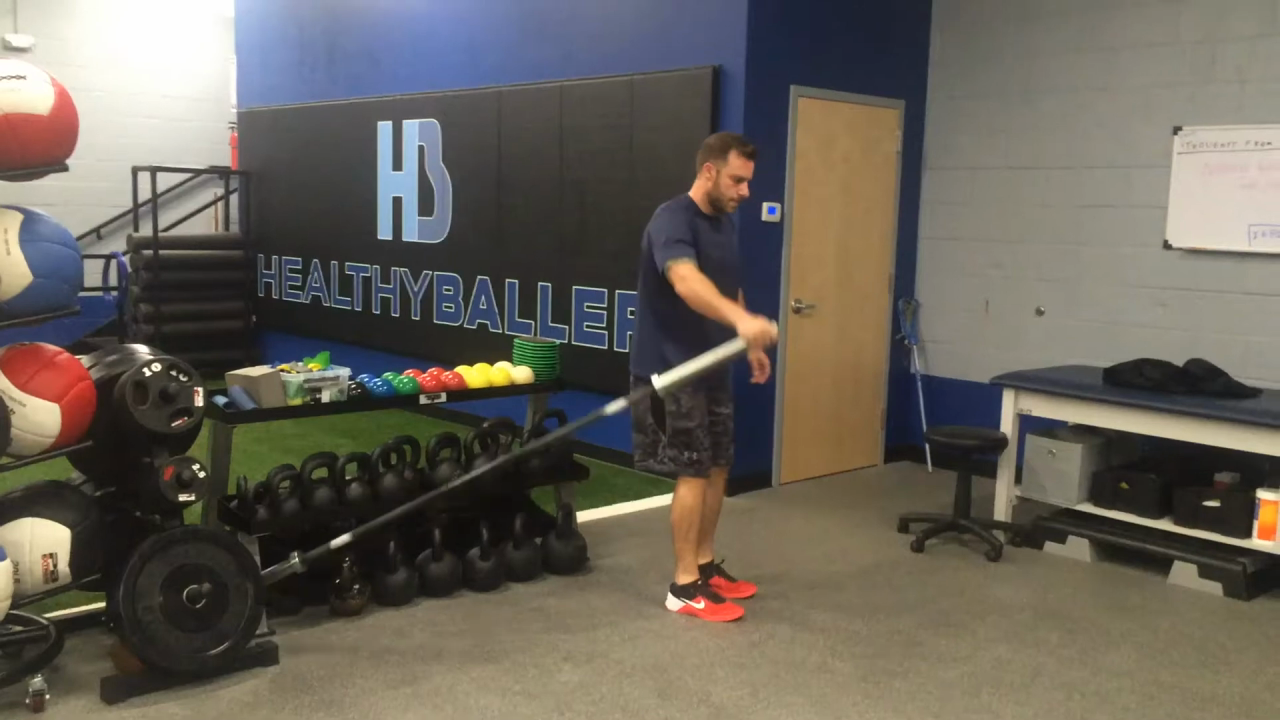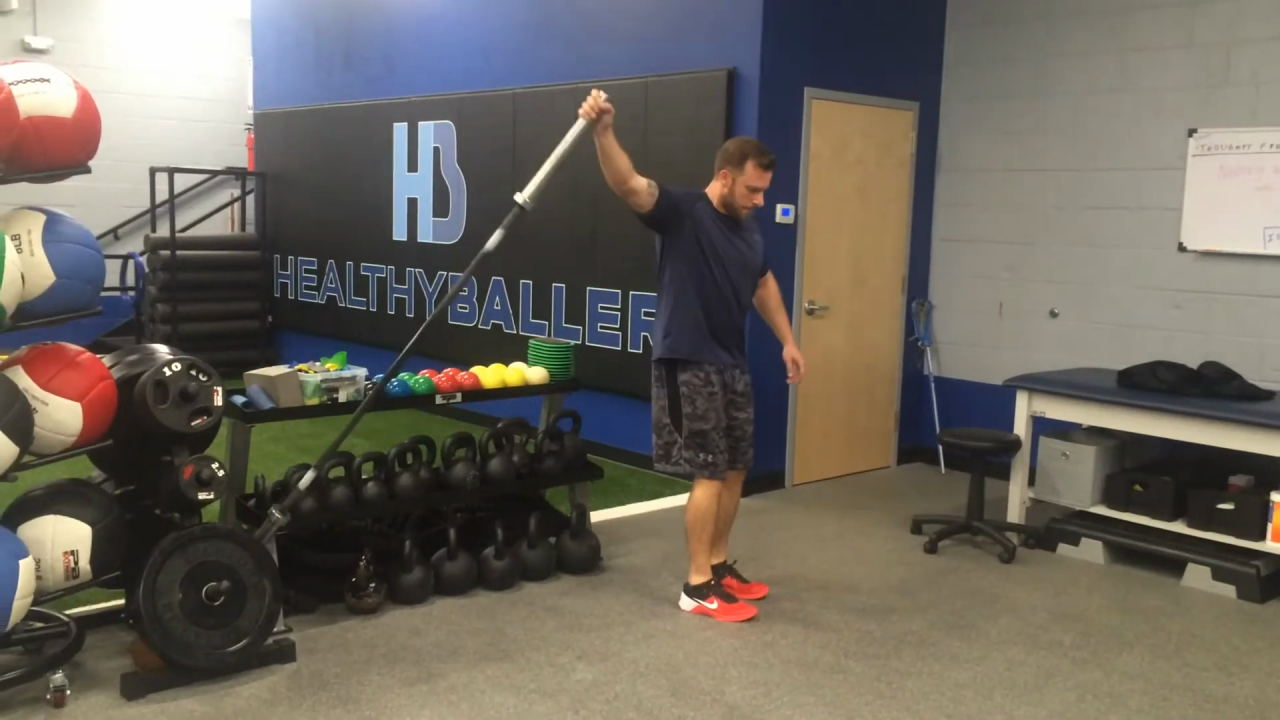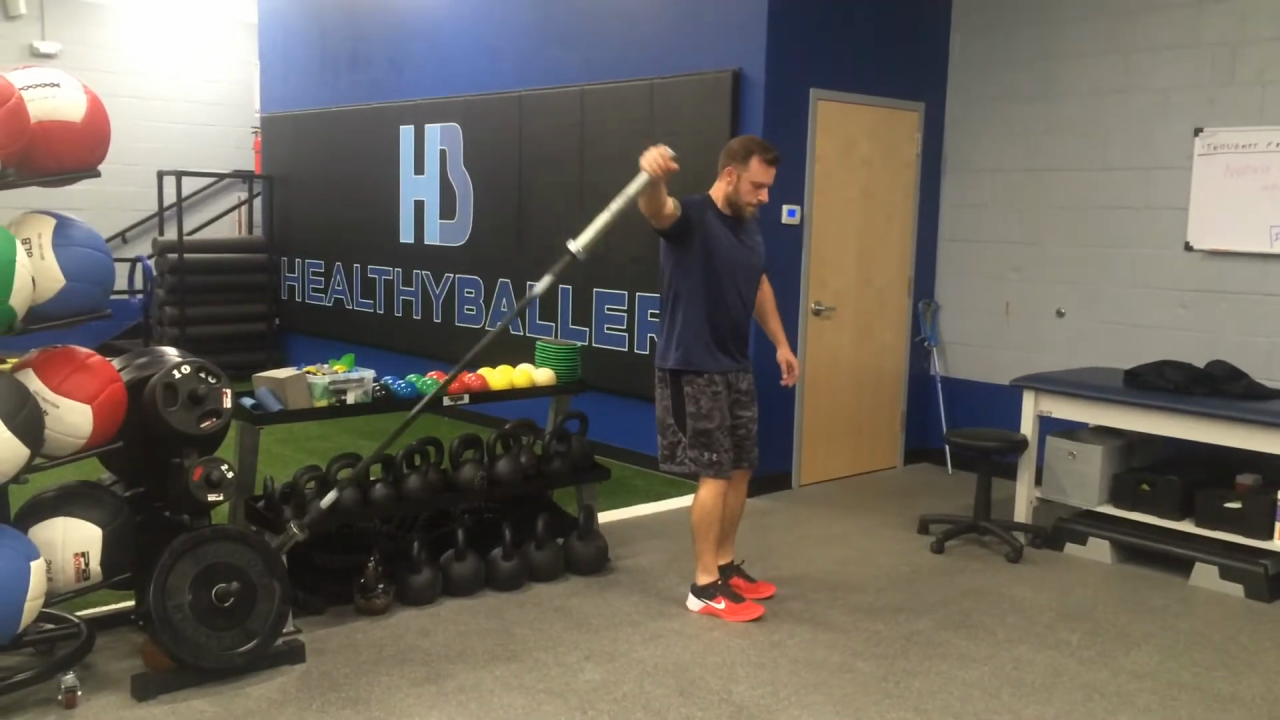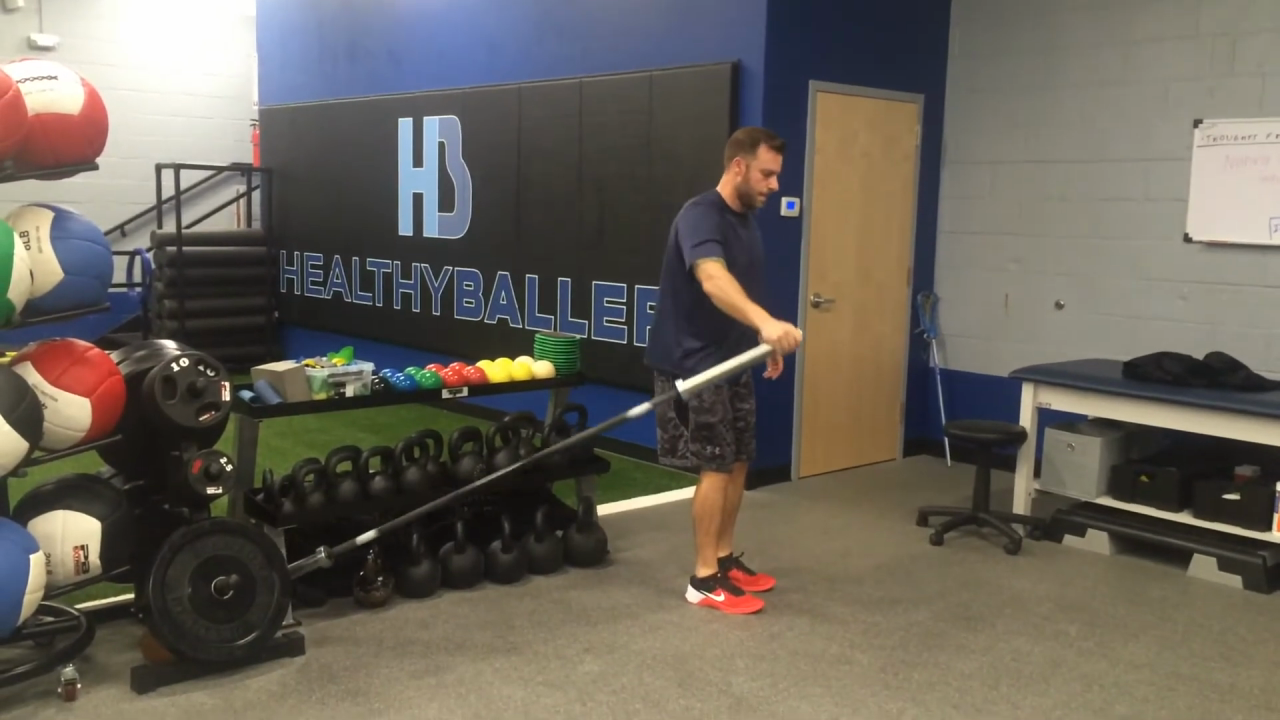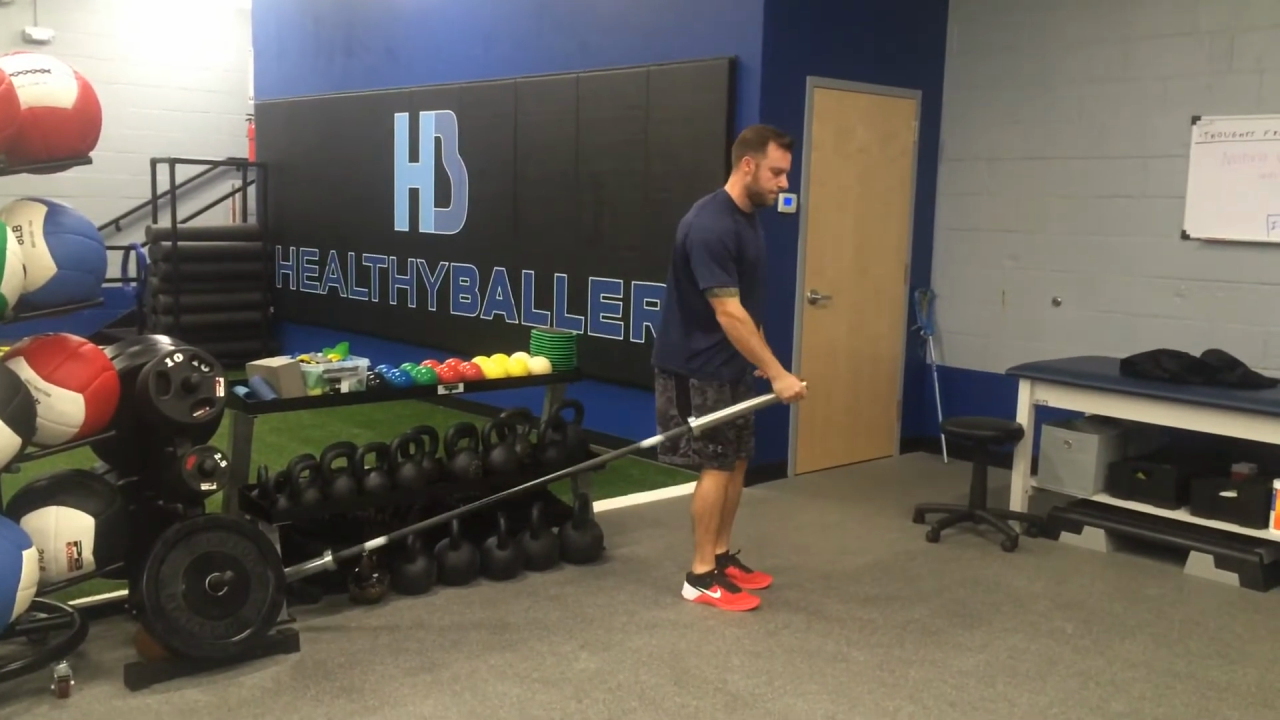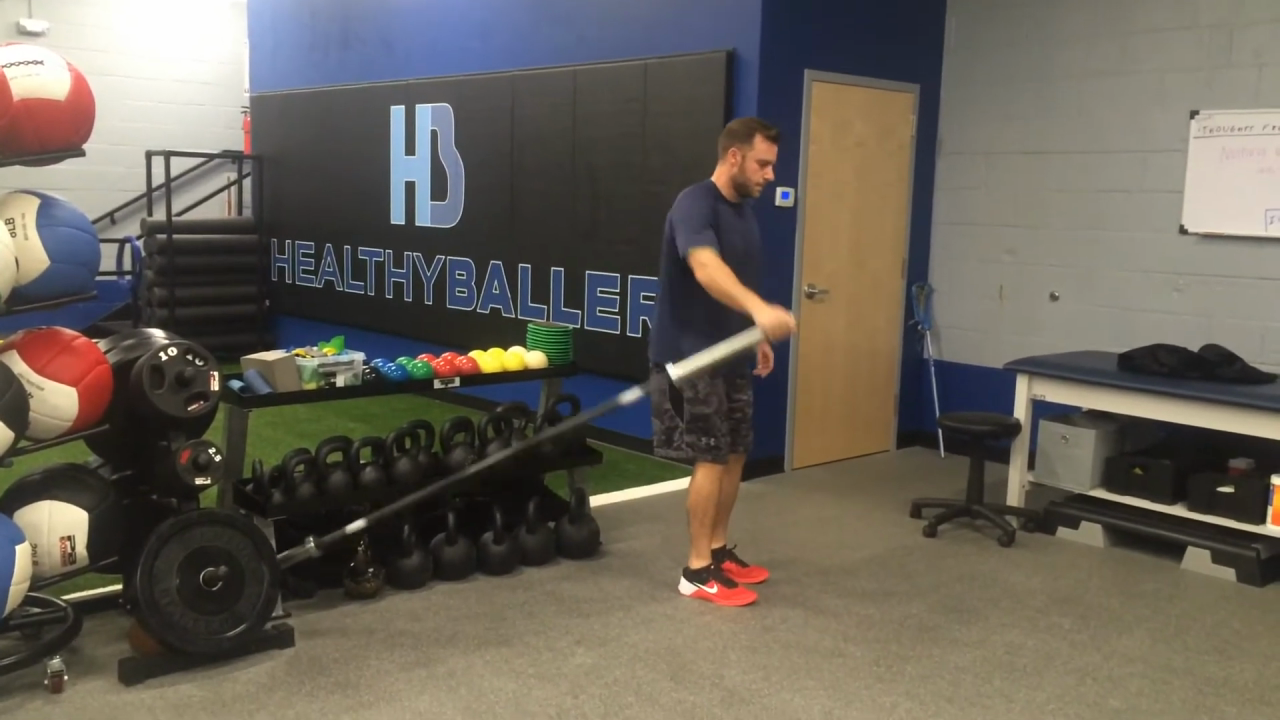
dt=0.7s
person 1, frame 1
left shoulder: (724, 221)
right shoulder: (674, 220)
right elbow: (687, 282)
left wrist: (750, 344)
right wrist: (741, 321)
left hip: (711, 367)
right hip: (672, 370)
left knee: (717, 468)
right knee: (692, 472)
left ankle: (706, 565)
right ankle: (685, 586)
person 1, frame 2
left shoulder: (747, 228)
right shoulder: (682, 211)
left elbow: (763, 285)
right elbow: (627, 185)
left wrist: (787, 341)
right wrist: (602, 131)
left hip: (732, 366)
right hip: (689, 365)
left knee: (734, 470)
right knee: (708, 474)
left ankle: (718, 567)
right ankle: (697, 586)
person 1, frame 3
left shoulder: (749, 229)
right shoulder: (693, 215)
left elbow: (759, 286)
right elbow: (656, 208)
left wrist: (782, 343)
right wrist: (651, 176)
left hip: (736, 367)
right hip: (693, 368)
left knee: (739, 469)
right knee: (714, 474)
left ankle: (726, 567)
right ankle: (705, 587)
person 1, frame 4
left shoulder: (747, 218)
right shoulder: (701, 215)
right elbow: (713, 278)
left wrist: (764, 340)
right wrist: (764, 321)
left hip: (732, 364)
right hip: (696, 364)
left knee: (737, 464)
right knee: (716, 467)
left ankle: (724, 559)
right ankle: (704, 579)
person 1, frame 5
left shoulder: (747, 216)
right shoulder: (711, 224)
right elbow: (728, 313)
left wrist: (759, 358)
right wrist: (777, 373)
left hip: (729, 364)
right hip: (697, 366)
left knee: (735, 462)
right knee: (716, 465)
left ankle: (721, 556)
right ankle: (701, 576)
person 1, frame 6
left shoulder: (743, 209)
right shoulder: (696, 206)
right elbow: (707, 267)
left wrist: (758, 339)
right wrist: (758, 310)
left hip: (728, 355)
right hip: (691, 357)
left knee: (733, 455)
right knee: (710, 457)
left ankle: (718, 550)
right ankle: (697, 570)
